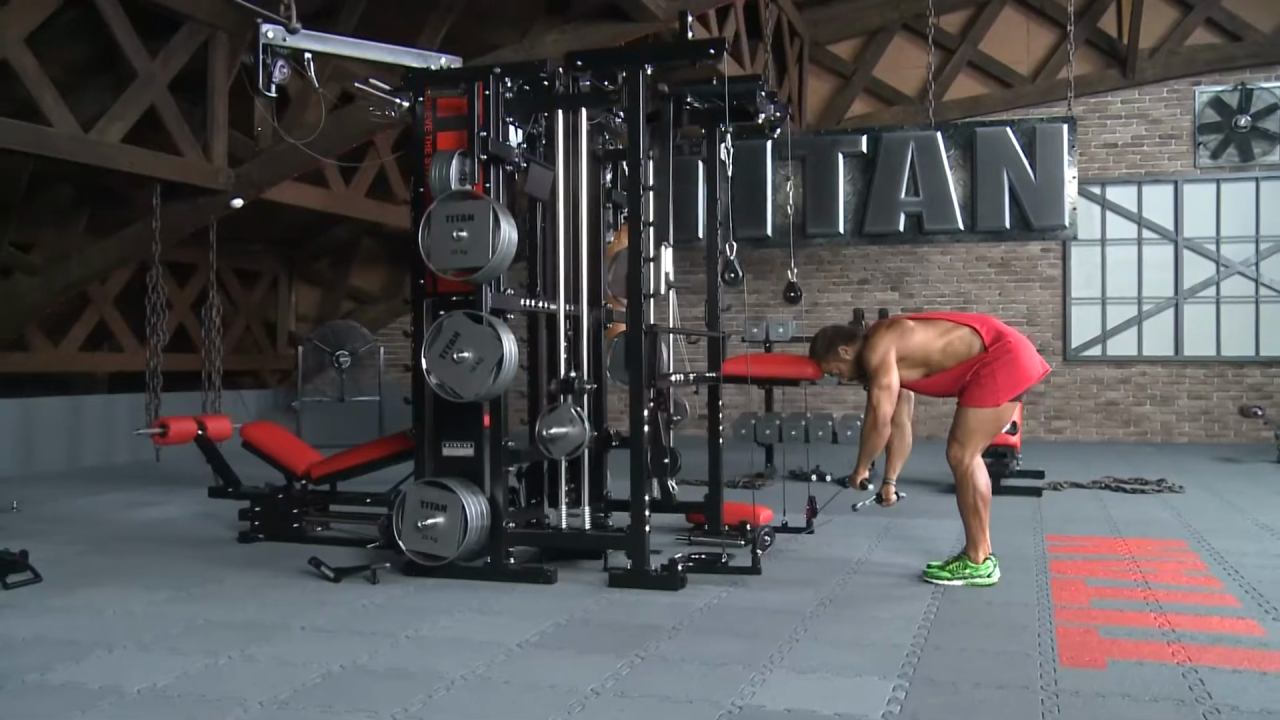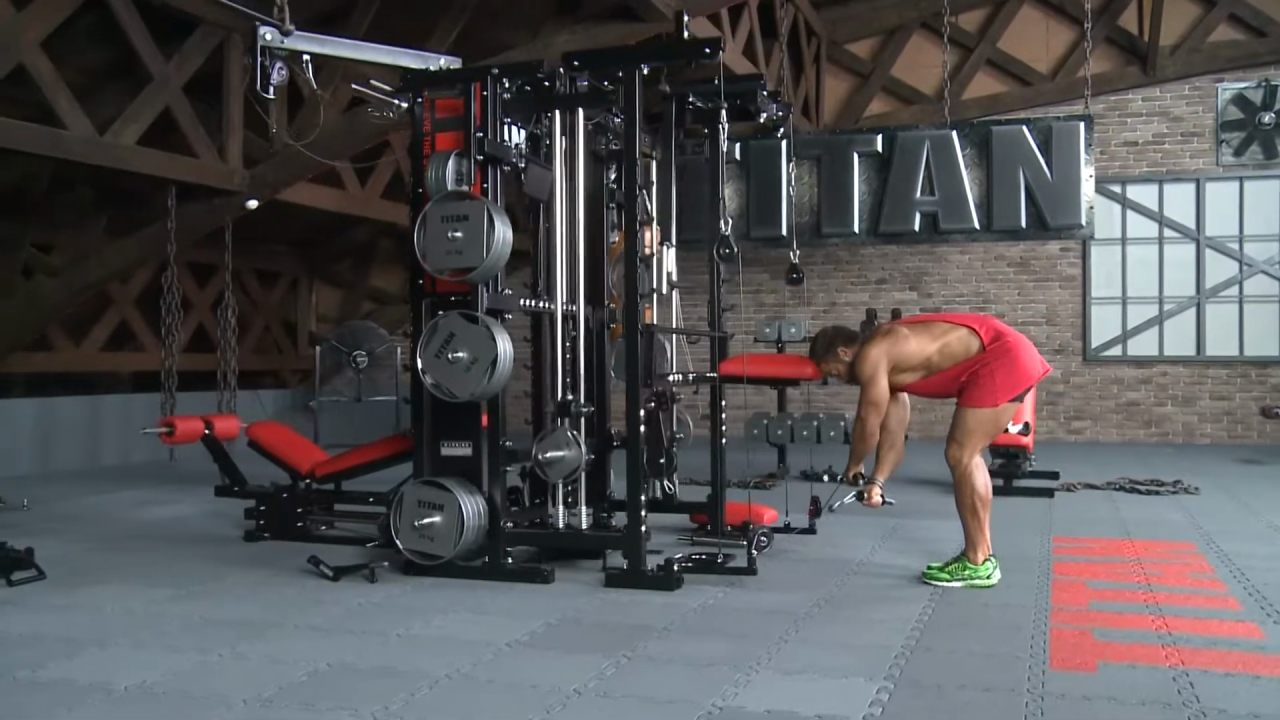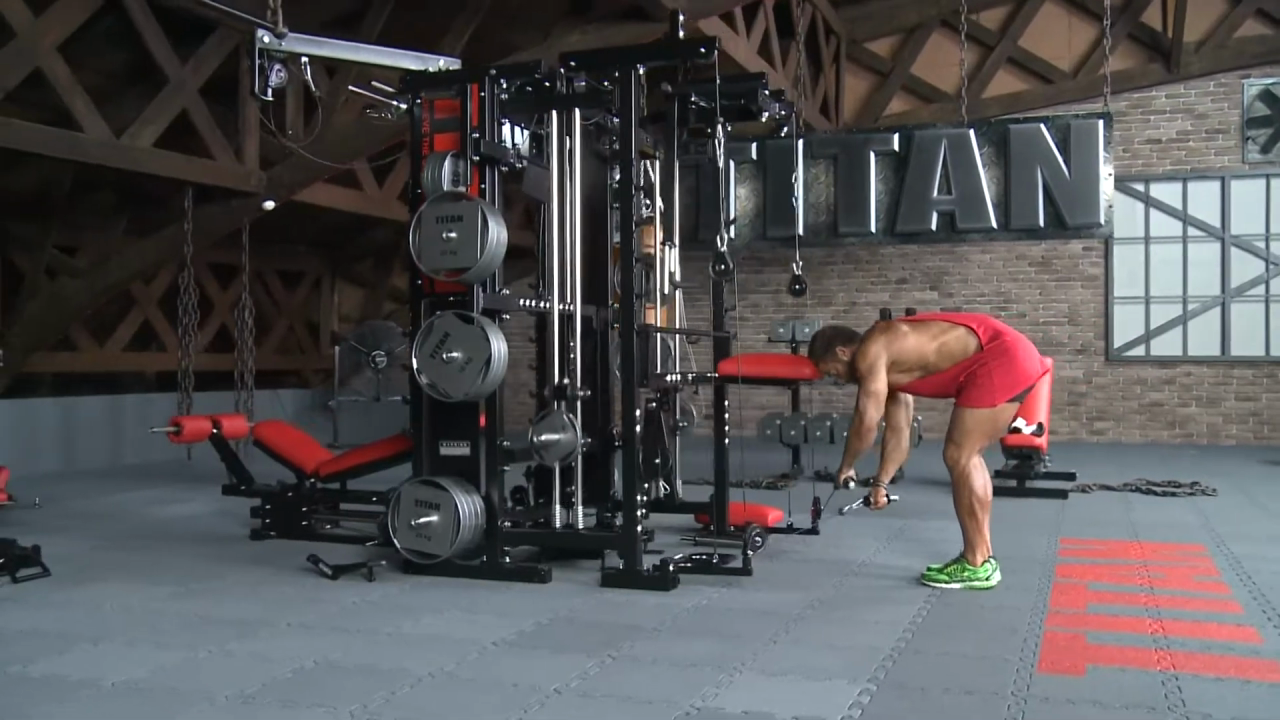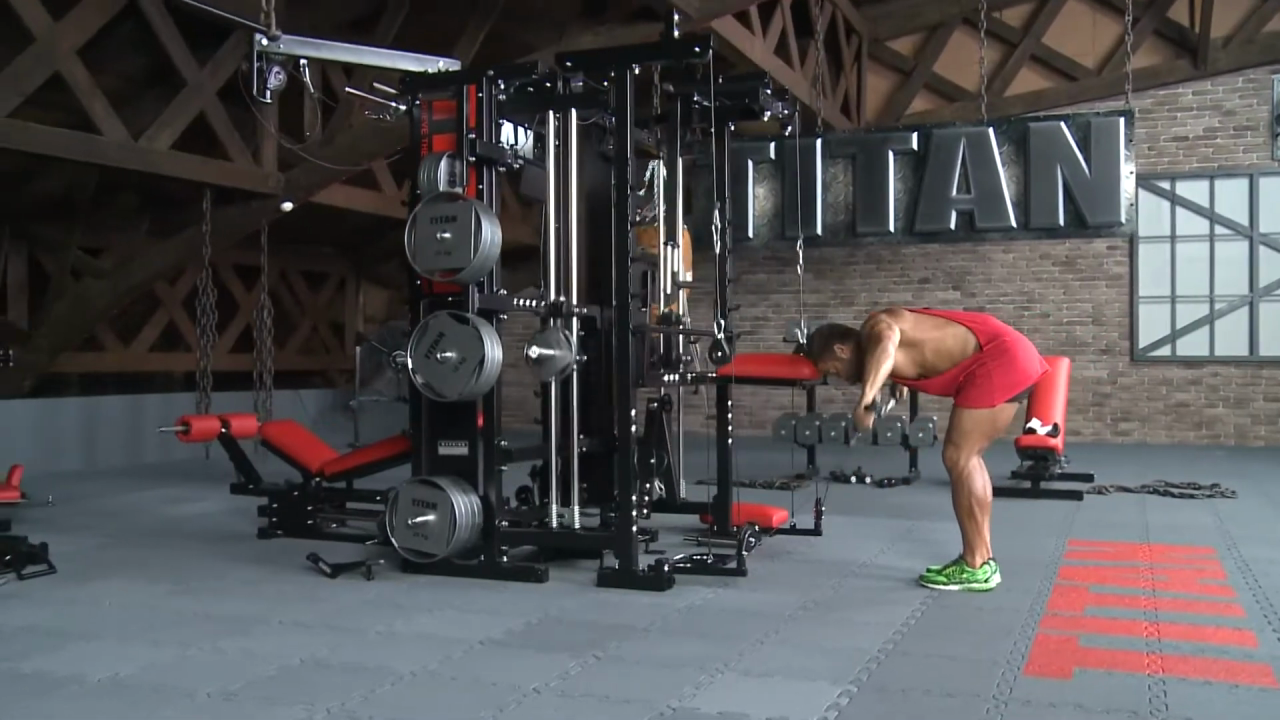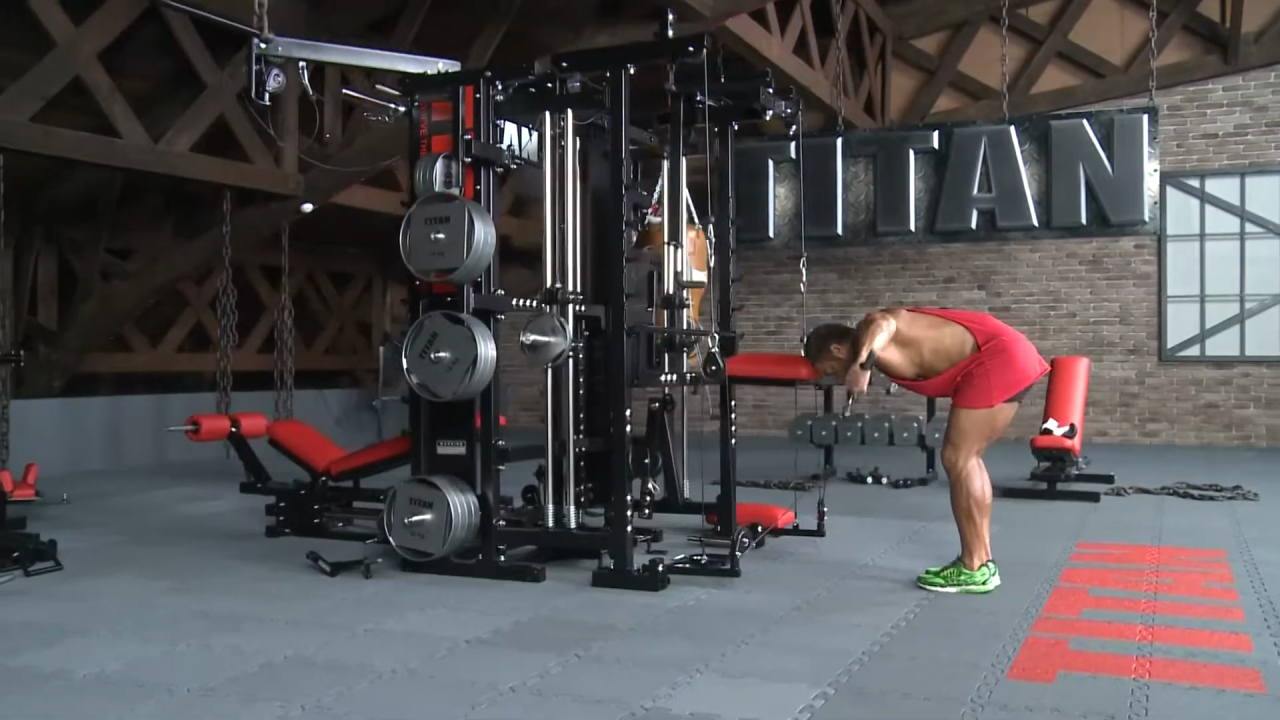
dt=0.4s
person 1, frame 1
left shoulder: (877, 348)
right shoulder: (891, 360)
left elbow: (879, 417)
right elbow: (899, 424)
left wrist: (861, 469)
right wrist: (889, 481)
left hip: (1002, 360)
right hip: (1006, 356)
left knee: (962, 456)
right knee: (967, 455)
left ankle: (978, 564)
right ankle: (980, 554)
person 1, frame 2
left shoulder: (872, 356)
right shoulder: (889, 361)
left elbow: (868, 425)
right elbow: (892, 433)
left wrist: (853, 466)
right wrist: (876, 482)
left hip: (1002, 360)
right hip: (1009, 355)
left knee: (960, 456)
right knee: (967, 455)
left ankle: (978, 564)
right ankle: (981, 556)
person 1, frame 3
left shoulder: (870, 352)
right shoulder: (887, 362)
left elbow: (867, 419)
right elbow: (897, 429)
left wrist: (846, 468)
right wrist: (881, 483)
left hip: (1001, 360)
right hip: (1008, 356)
left knee: (959, 457)
right knee: (967, 457)
left ankle: (977, 566)
right ankle: (982, 558)
person 1, frame 4
left shoulder: (871, 334)
right shoulder: (884, 329)
left elbow: (886, 337)
left wrist: (866, 398)
right wrist: (899, 383)
left hip: (999, 359)
right hip: (1009, 354)
left knee: (958, 458)
right knee: (967, 457)
left ankle: (976, 568)
right ankle: (983, 561)
person 1, frame 5
left shoulder: (867, 332)
right shoulder: (875, 340)
left elbow: (881, 327)
left wrist: (860, 363)
left hip: (997, 359)
right hip: (1008, 352)
left knee: (957, 459)
right knee: (967, 458)
left ankle: (974, 570)
right ankle: (982, 562)
